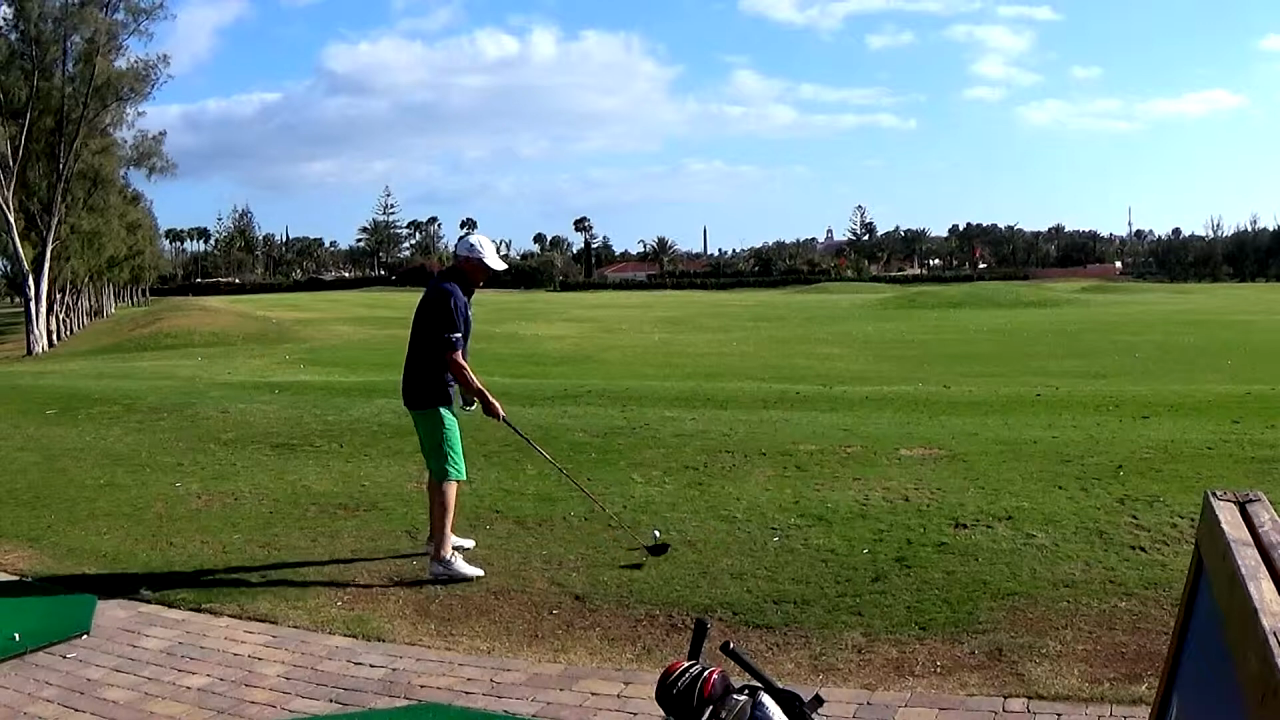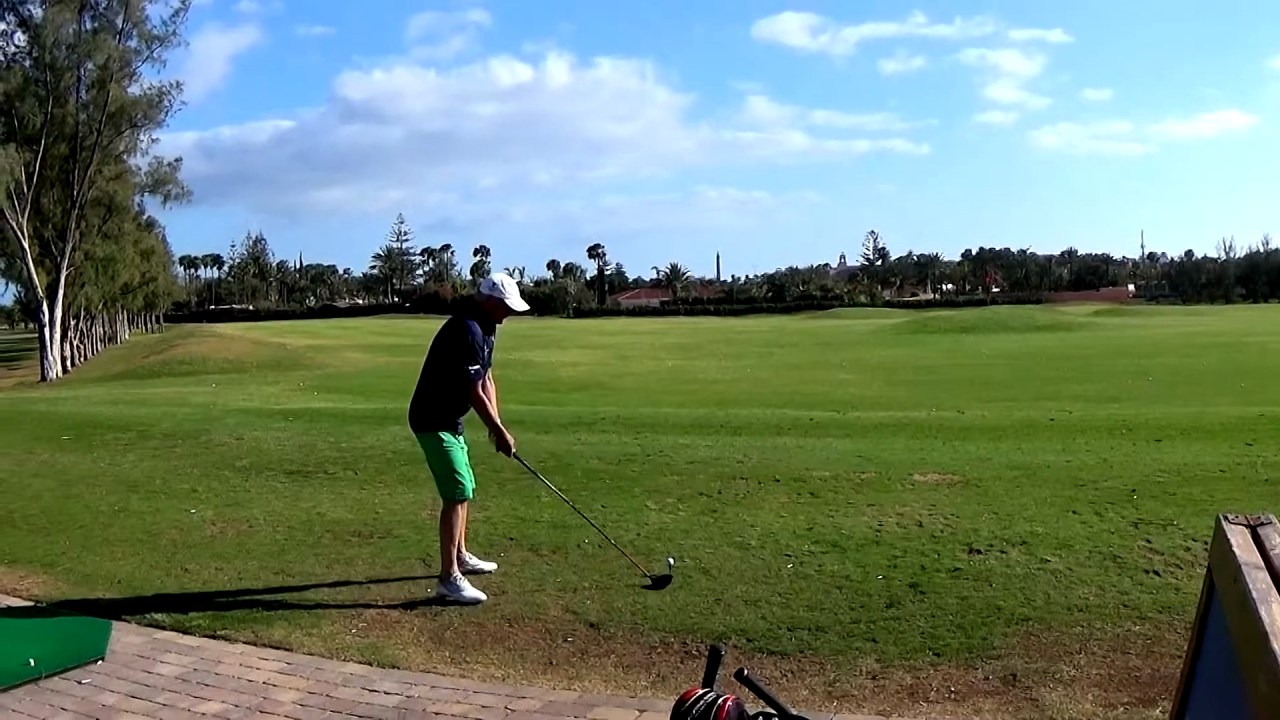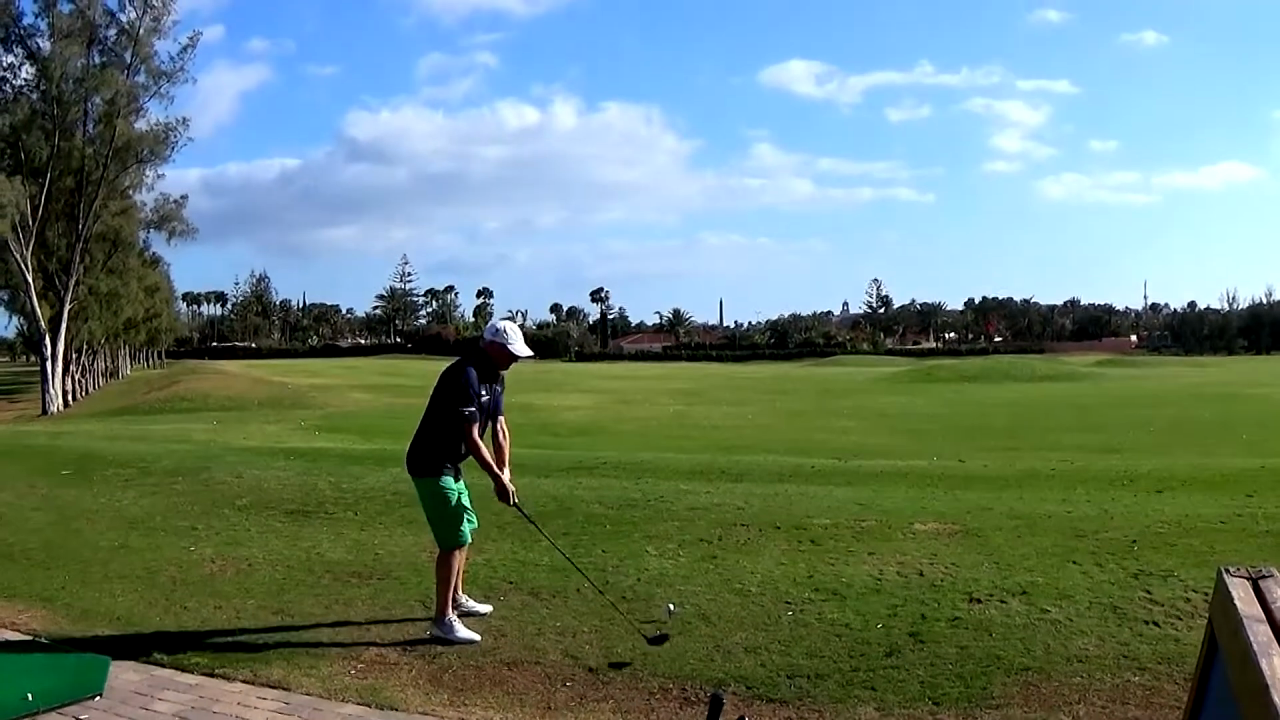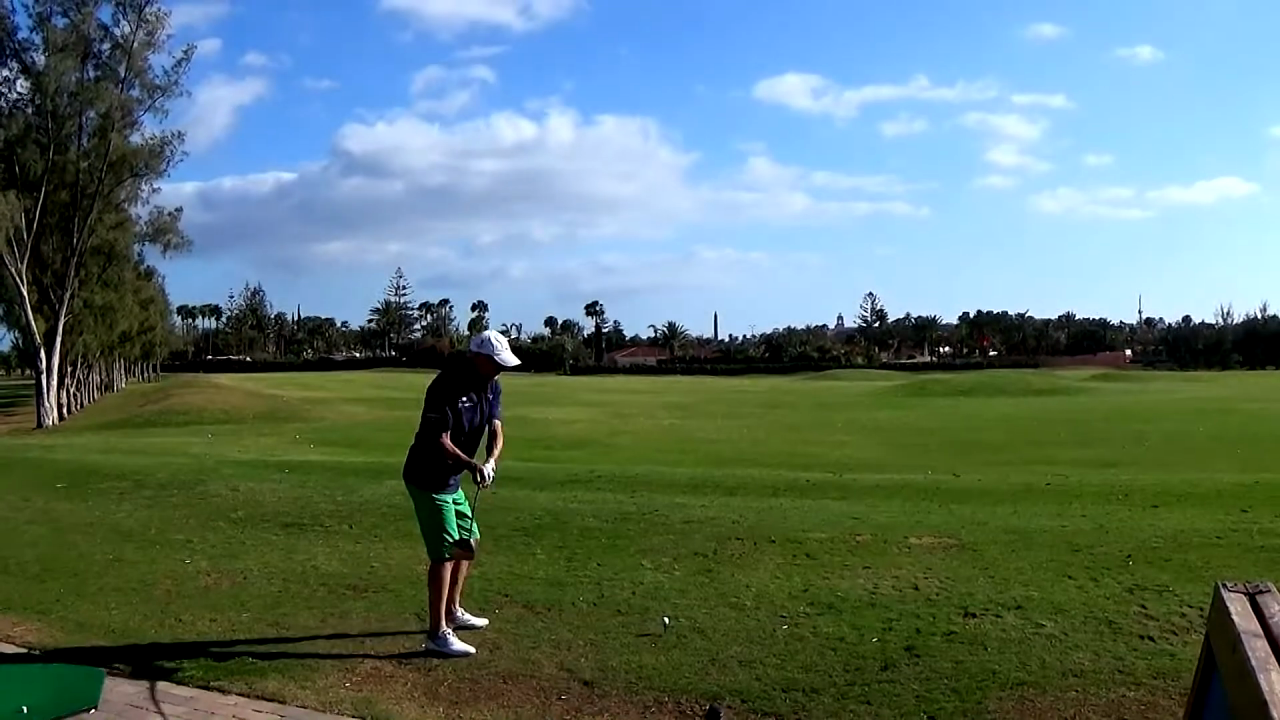
dt=1s
person 1, frame 1
left shoulder: (450, 289)
right shoulder: (449, 296)
right elbow: (453, 360)
left wrist: (470, 387)
right wrist: (485, 397)
left hip: (430, 392)
right hip: (430, 395)
left knee: (440, 468)
right knee: (450, 472)
left ankle: (440, 536)
right ankle: (442, 556)
person 1, frame 2
left shoulder: (483, 327)
right shoulder: (467, 330)
left elbow: (486, 379)
right elbow: (474, 392)
left wrist: (496, 425)
right wrist: (500, 431)
left hip: (448, 418)
right hip: (434, 421)
left knee: (463, 488)
right knee: (457, 493)
left ankle: (460, 556)
right ankle: (449, 577)
person 1, frame 3
left shoulder: (496, 379)
right shoulder: (465, 375)
left elbow: (499, 426)
right elbow: (469, 435)
left wrist: (505, 469)
right wrist: (497, 476)
left hip: (450, 465)
right hip: (430, 465)
left knee: (465, 529)
right knee: (454, 538)
left ankle: (456, 598)
right ankle: (443, 618)
person 1, frame 4
left shoulder: (491, 386)
right shoulder: (446, 386)
left elbow: (495, 432)
right elbow: (440, 443)
left wrist: (489, 464)
right wrist: (471, 465)
left hip: (450, 478)
right hip: (429, 478)
left knee: (466, 542)
right knee: (445, 552)
left ankle: (452, 612)
right ankle: (438, 633)
